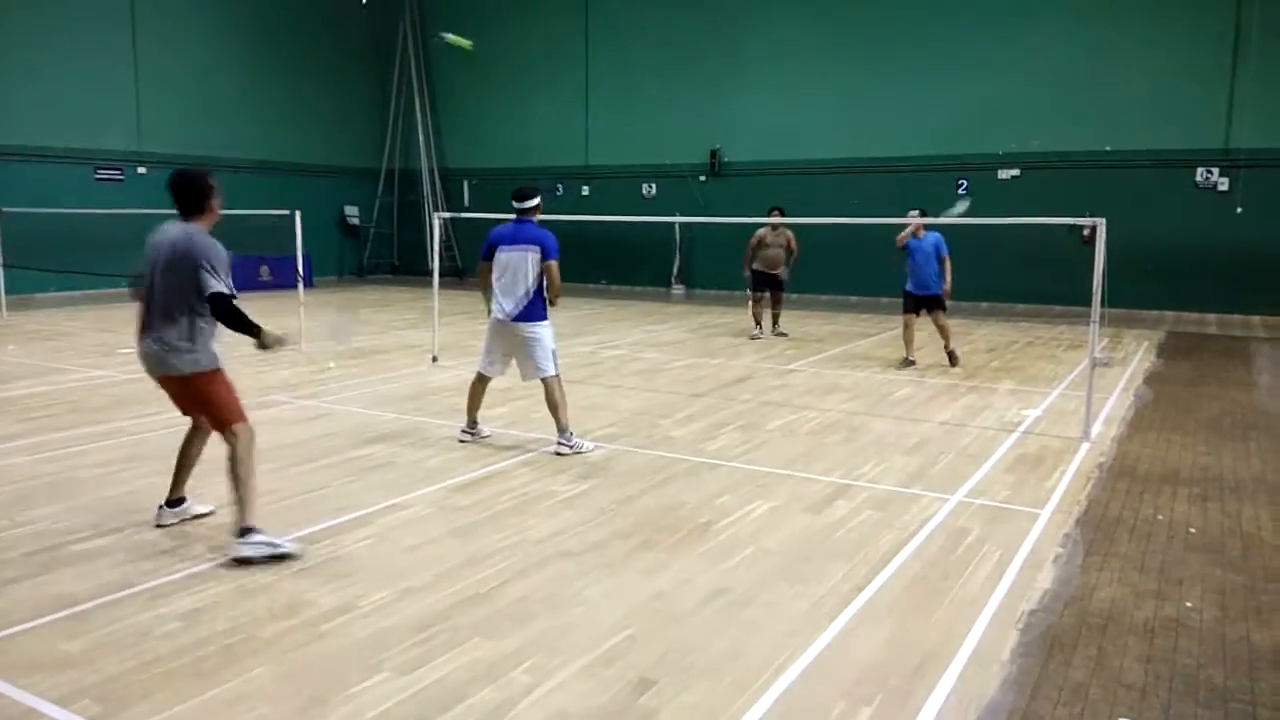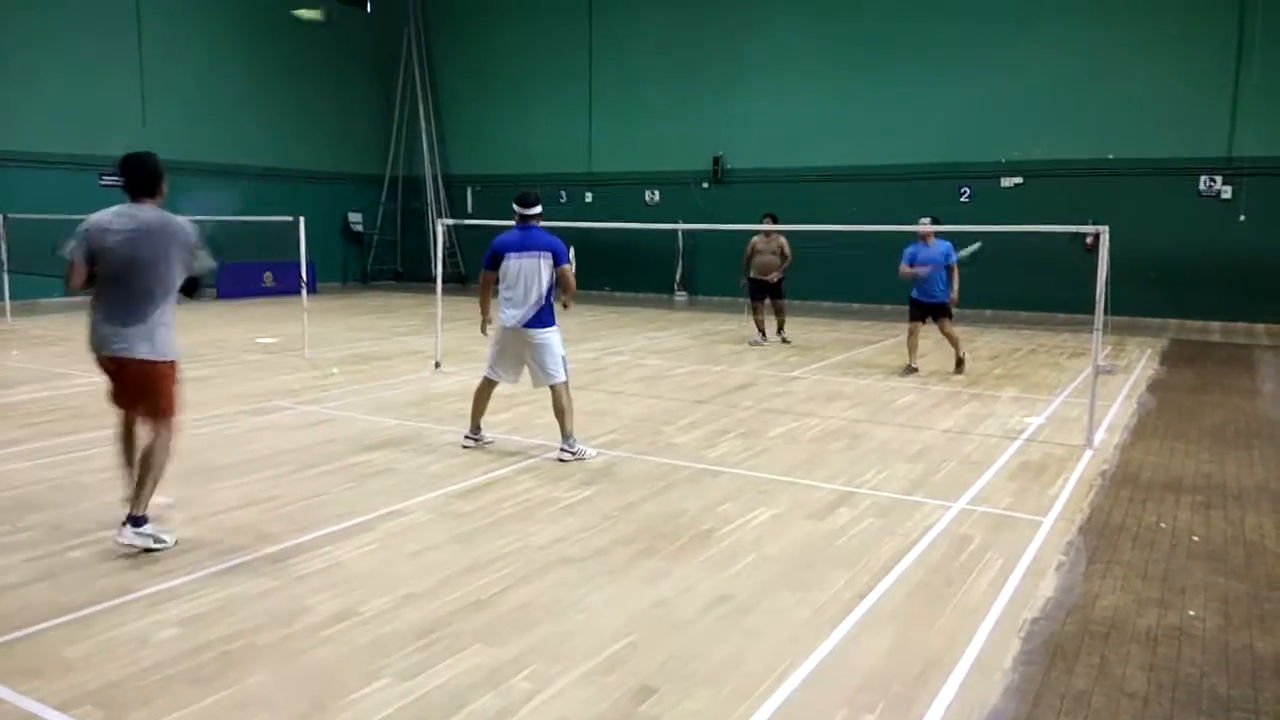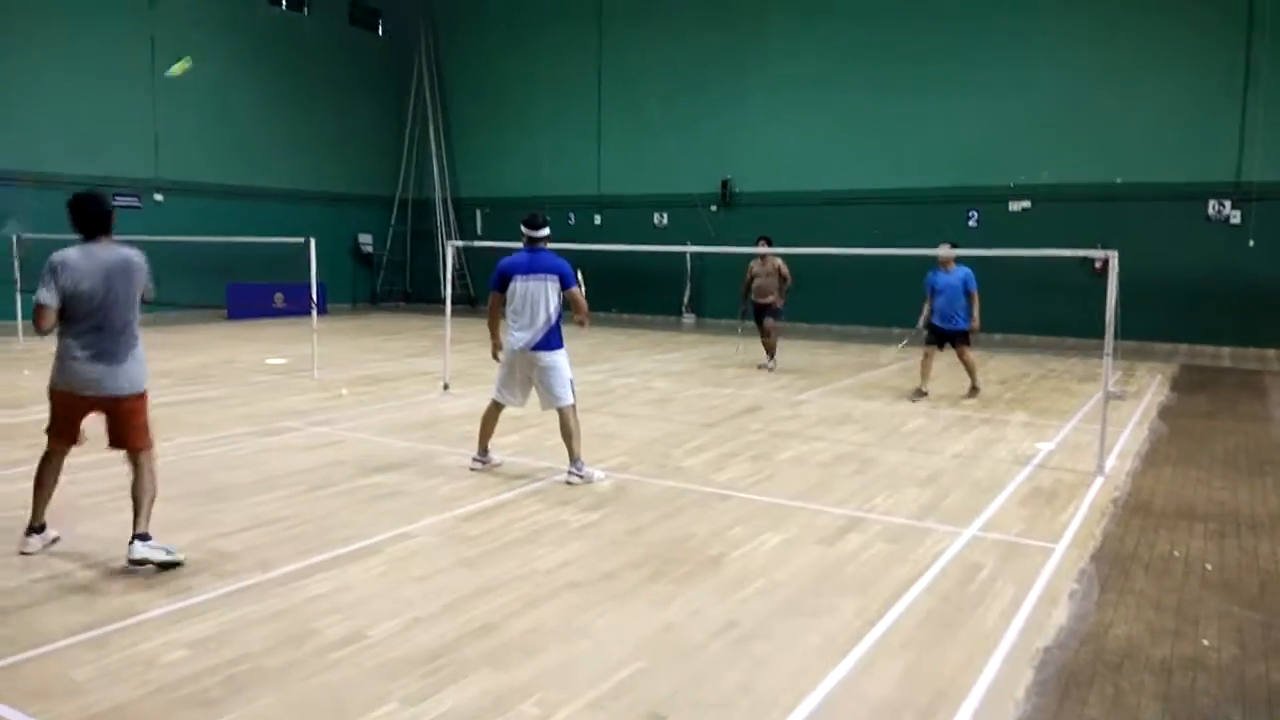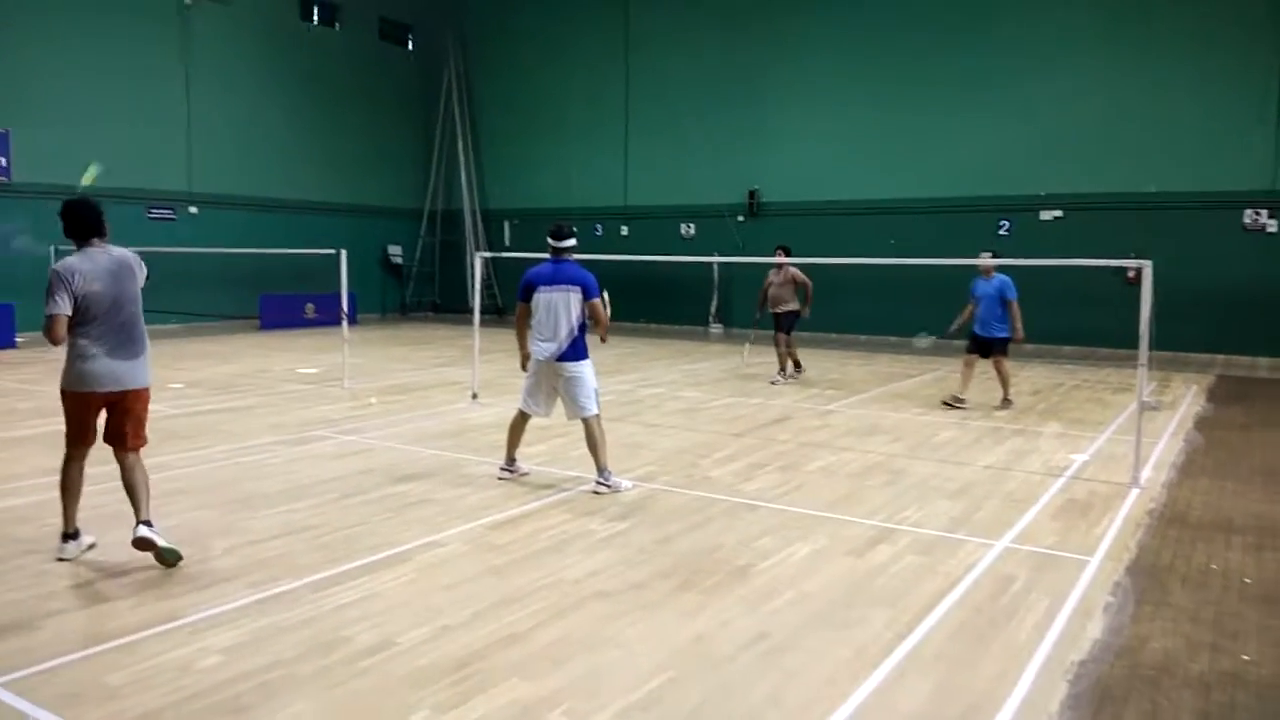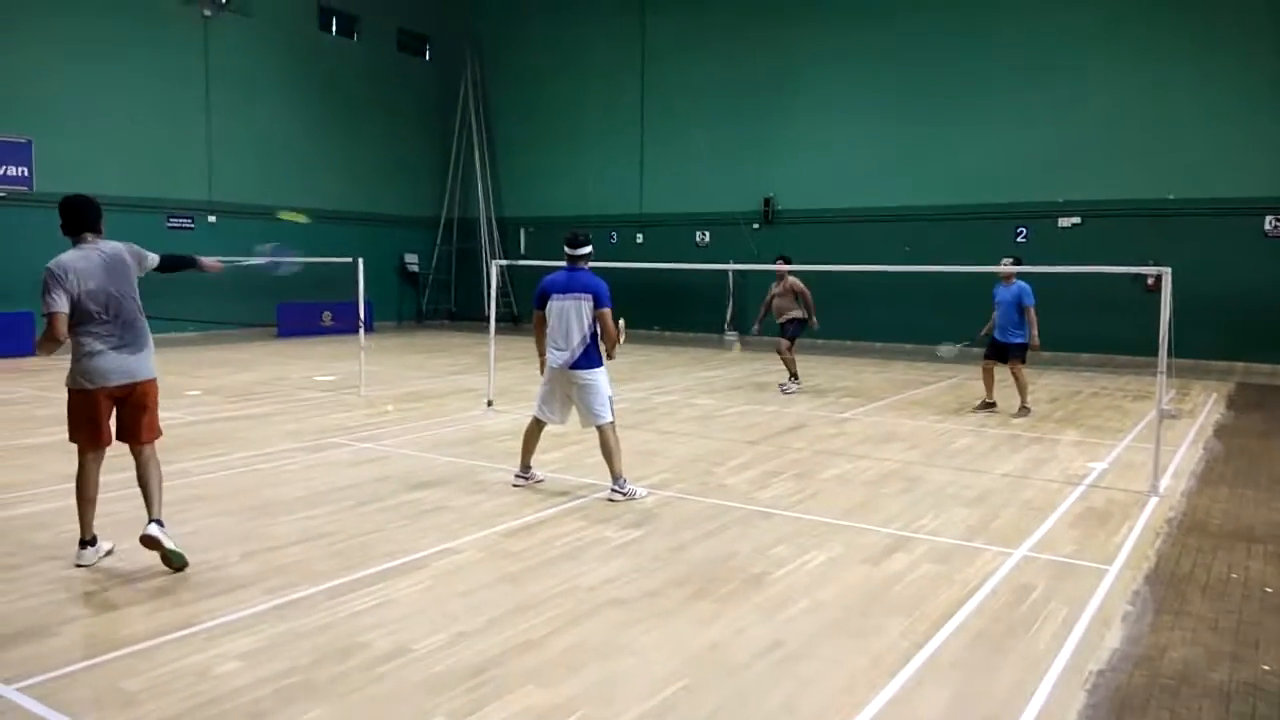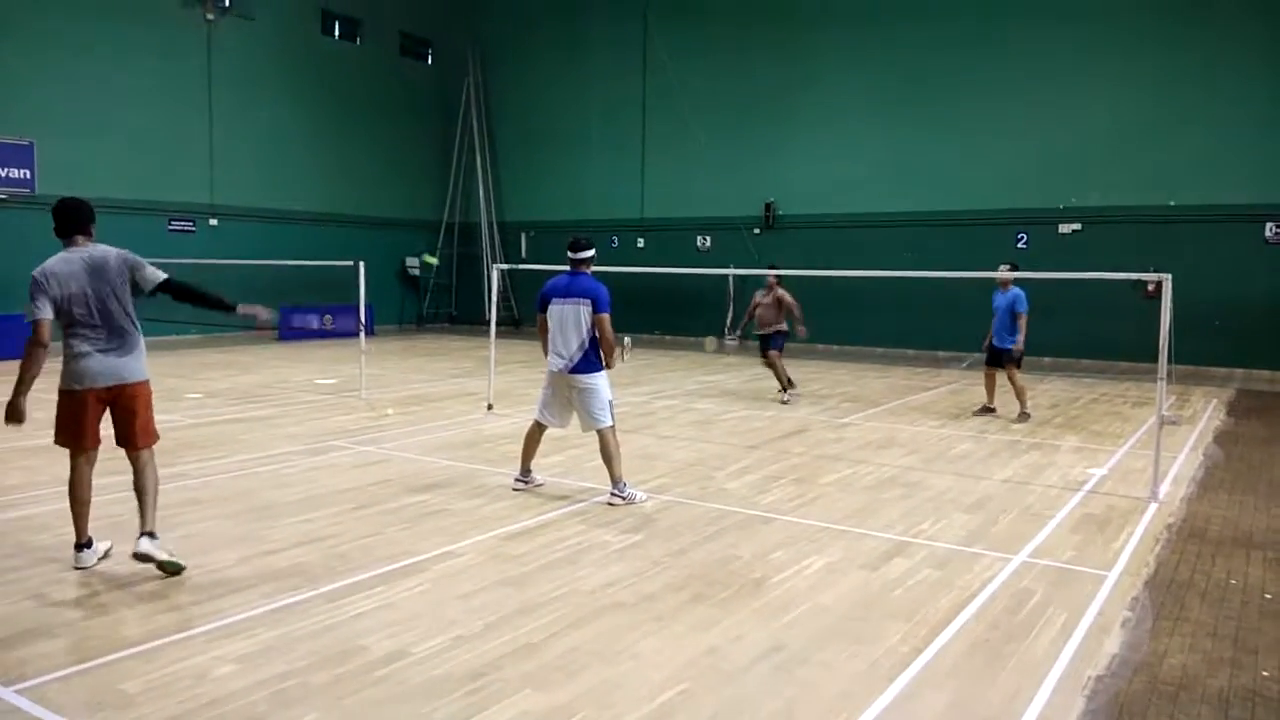
dt=0.2s
person 1, frame 1
left shoulder: (161, 236)
right shoulder: (208, 249)
left elbow: (140, 291)
right elbow: (221, 308)
right wrist: (260, 333)
left hip: (155, 351)
right hip: (186, 357)
left knee: (204, 420)
right knee: (240, 435)
left ankle: (174, 503)
right ankle: (248, 534)
person 1, frame 2
left shoulder: (96, 224)
right shoulder: (182, 230)
left elbow: (74, 282)
right elbow: (192, 286)
left hip: (106, 340)
right hip: (150, 345)
left knee: (131, 412)
right knee: (161, 427)
left ankle: (134, 497)
right ankle: (137, 522)
person 1, frame 3
left shoulder: (62, 263)
right shoulder: (136, 262)
left elbow: (43, 324)
left wrist: (71, 313)
left hip: (72, 377)
right hip: (124, 379)
left knee: (56, 449)
right knee: (142, 458)
left ankle: (36, 530)
right ankle: (141, 539)
person 1, frame 4
left shoulder: (66, 270)
right shoulder: (130, 260)
left elbow: (56, 335)
left wrist: (77, 321)
left hip: (85, 377)
right hip: (132, 375)
left knee: (77, 452)
right knee: (129, 455)
left ankle: (70, 537)
right ankle: (144, 524)
person 1, frame 5
left shoulder: (59, 268)
right shoulder: (124, 253)
left elbow: (57, 333)
right elbow: (165, 262)
left wrist: (43, 346)
right wrist: (200, 262)
left hip: (92, 374)
right hip: (138, 369)
left knee: (90, 456)
right knee: (144, 449)
left ankle: (87, 543)
right ankle: (155, 523)
person 1, frame 6
left shoulder: (45, 274)
right shoulder: (119, 259)
left elbow: (41, 340)
right elbow: (175, 289)
left wrist: (19, 395)
right wrist: (234, 308)
left hip: (82, 376)
right hip: (130, 372)
left knee: (82, 460)
right knee: (141, 456)
left ankle: (84, 546)
right ankle: (148, 536)
person 2, frame 1
left shoulder: (495, 235)
right shoulder: (544, 238)
left elbow: (483, 275)
right elbow: (553, 282)
right wrist: (553, 297)
left hip: (500, 318)
right hip: (532, 320)
left knee: (484, 373)
right knee: (550, 377)
left ankle: (470, 427)
right ankle: (565, 438)
person 2, frame 2
left shoulder: (500, 243)
right shoulder: (553, 244)
left elbow: (485, 284)
right elbow: (569, 284)
left wrist: (484, 314)
right wrist: (566, 298)
left hip: (507, 325)
right hip: (541, 327)
left knee: (489, 379)
right knee: (559, 384)
left ankle: (473, 433)
right ankle: (569, 445)
person 2, frame 3
left shoulder: (506, 265)
right shoulder: (560, 266)
left elbow: (494, 307)
right elbow: (581, 306)
left wrist: (495, 338)
right wrist: (582, 318)
left hip: (515, 347)
right hip: (548, 350)
left knee: (497, 401)
right knee: (566, 407)
left ankle: (481, 455)
right ankle: (577, 468)
person 2, frame 4
left shoulder: (532, 276)
right shoulder: (583, 277)
left elbow: (521, 318)
right elbow: (601, 319)
left wrist: (523, 349)
right wrist: (603, 332)
left hip: (540, 357)
right hip: (573, 359)
left knee: (524, 411)
right knee: (591, 417)
left ankle: (508, 464)
right ankle: (604, 477)
person 2, frame 5
left shoulder: (547, 283)
right shoulder: (596, 285)
left elbow: (538, 326)
right elbow: (608, 330)
left wrist: (542, 355)
right wrist: (611, 349)
left hip: (555, 364)
right hip: (587, 367)
left knee: (539, 419)
right knee: (605, 425)
left ankle: (523, 472)
right ankle: (619, 485)
person 2, frame 6
left shoulder: (550, 287)
right shoulder: (596, 289)
left elbow: (542, 328)
right elbow: (605, 334)
right wrist: (609, 358)
left hip: (557, 368)
right hip: (588, 371)
left knee: (539, 422)
right knee: (606, 428)
left ankle: (523, 475)
right ankle: (618, 489)
